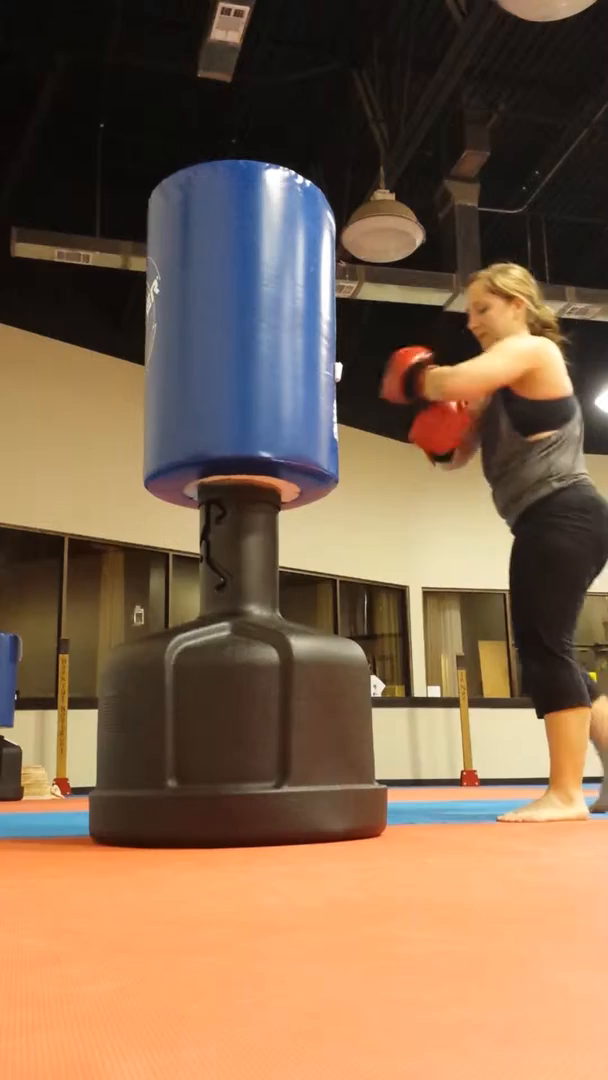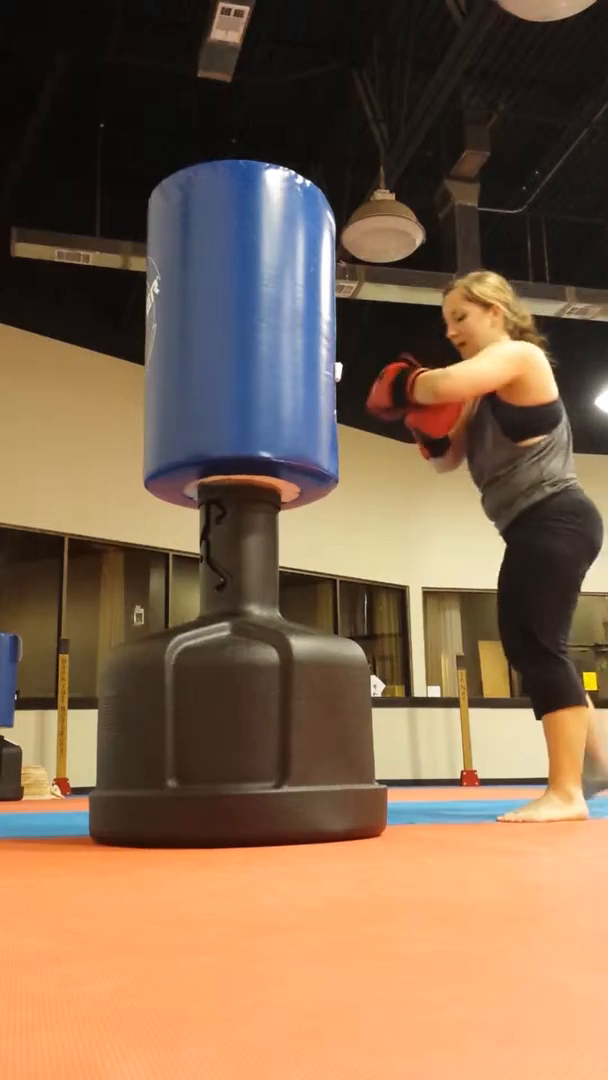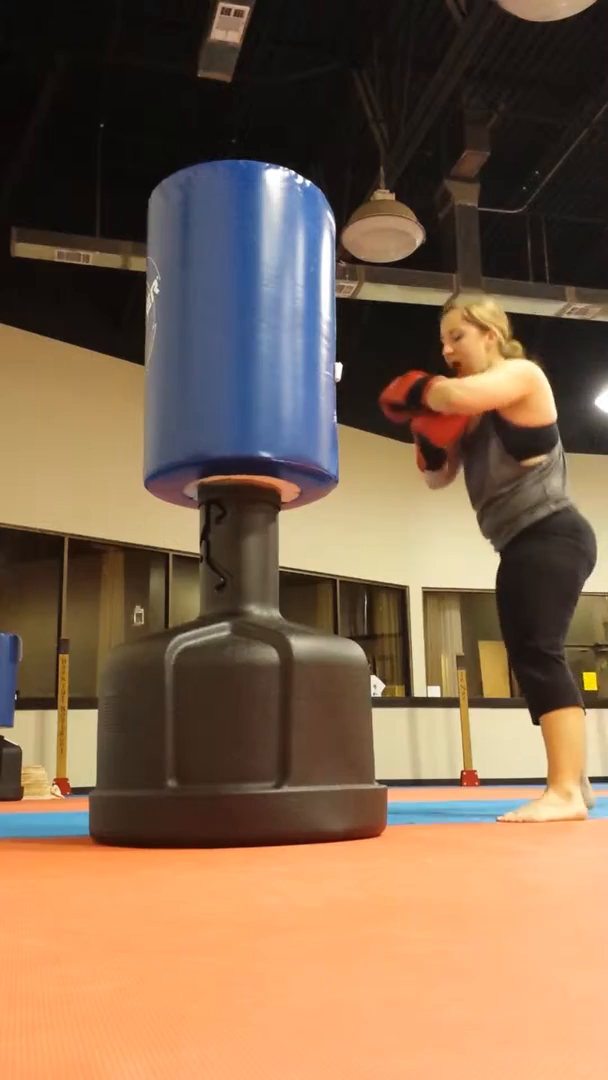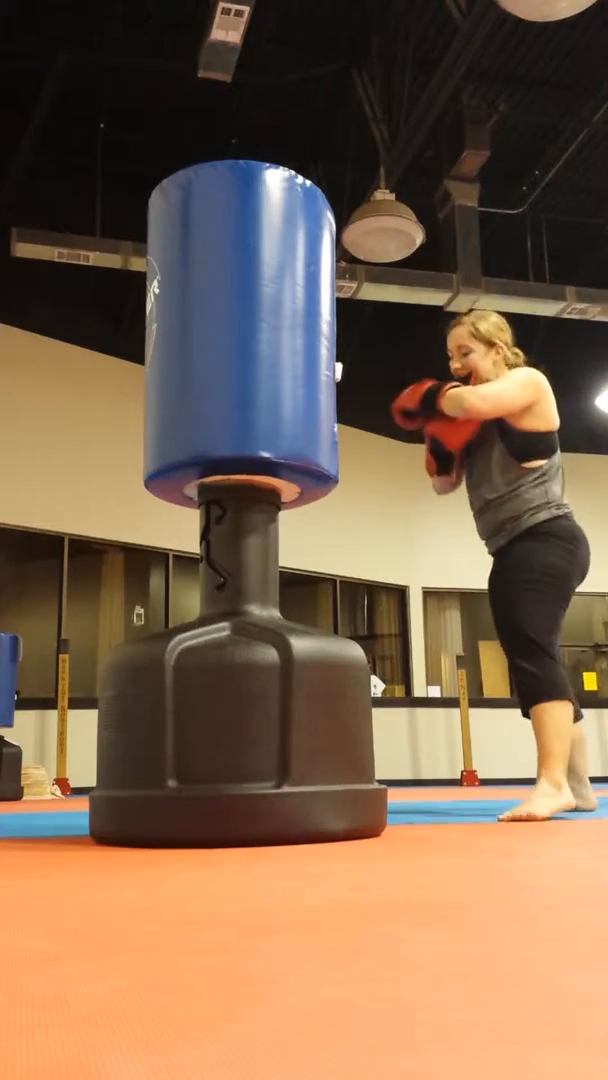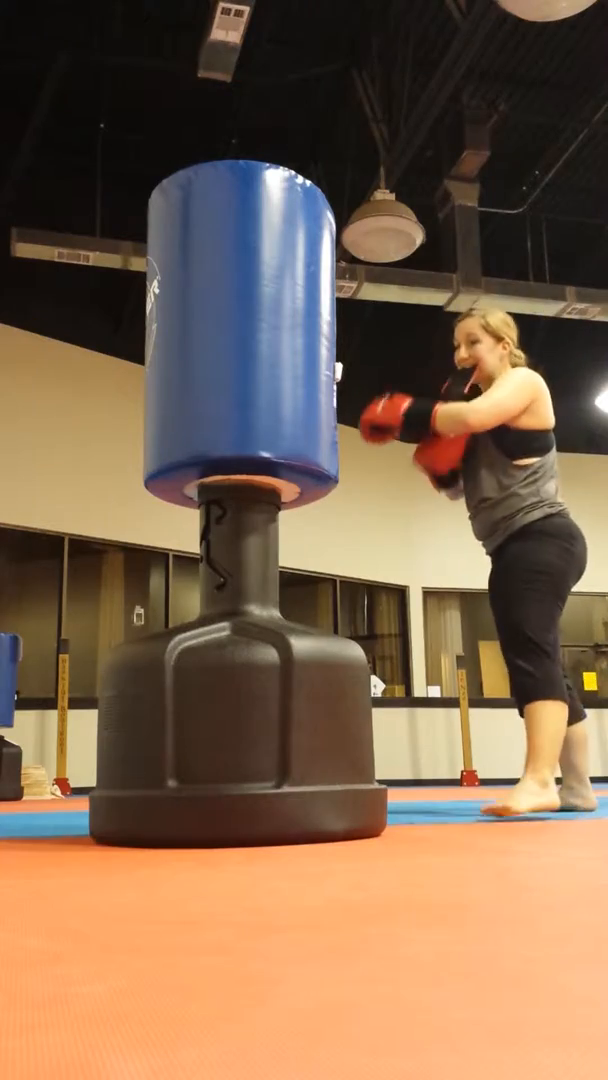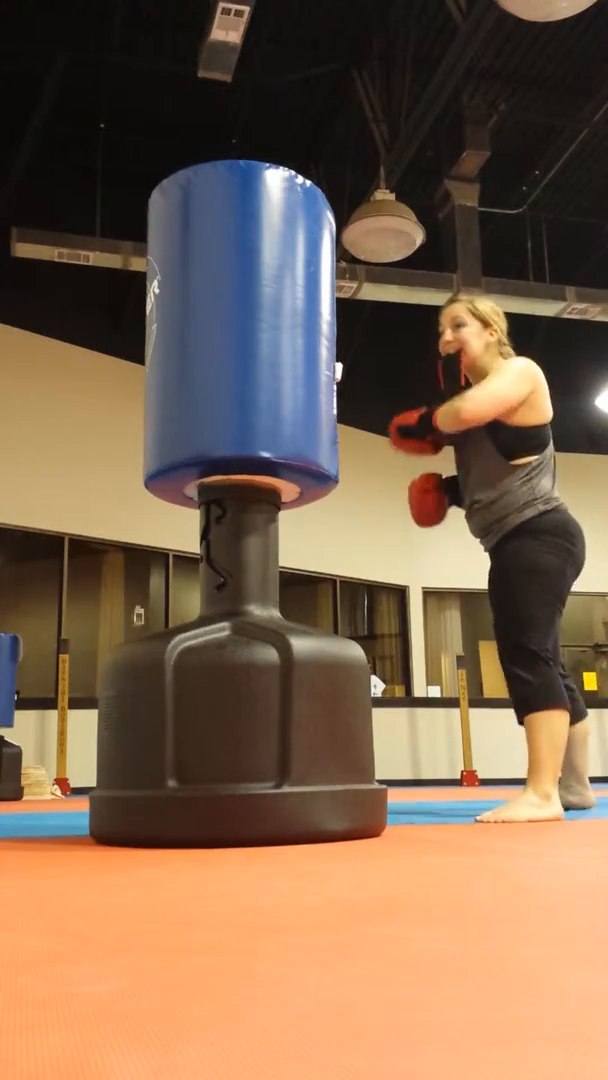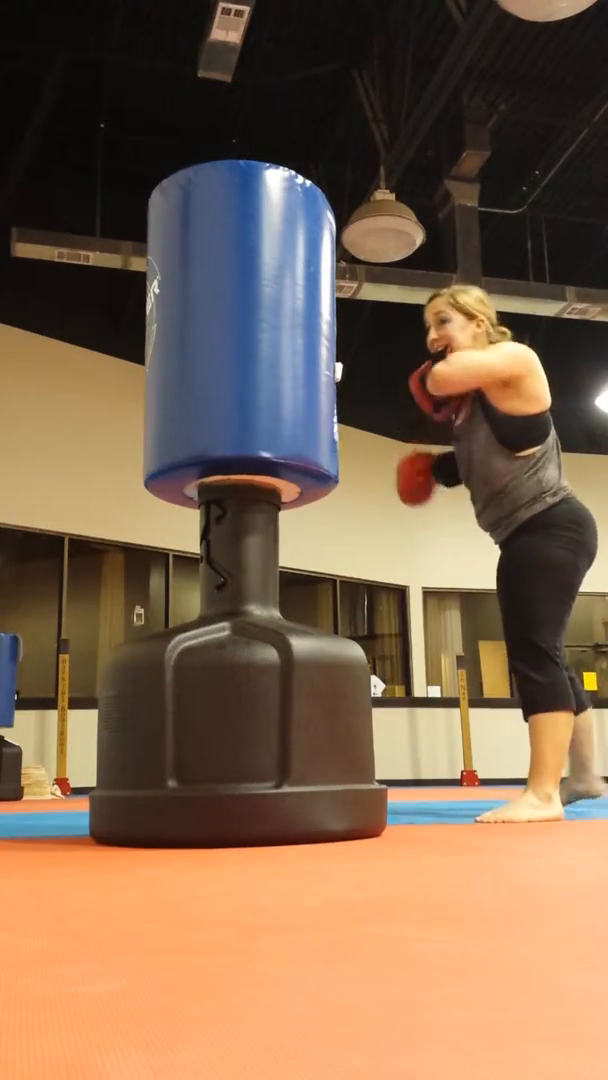
dt=0.2s
person 1, frame 1
left shoulder: (530, 349)
right shoulder: (501, 378)
left elbow: (453, 383)
right elbow: (461, 451)
left wrist: (414, 376)
left hip: (562, 520)
right hip: (560, 524)
left knee: (543, 649)
right knee: (548, 650)
person 1, frame 2
left shoulder: (517, 355)
right shoulder: (485, 390)
left elbow: (445, 385)
right elbow: (448, 459)
left wrist: (399, 386)
right wrist: (428, 425)
left hip: (552, 523)
right hip: (538, 530)
left knee: (539, 648)
right knee: (528, 646)
person 1, frame 3
left shoulder: (520, 376)
right shoulder: (475, 413)
left elbow: (458, 395)
right elbow: (438, 477)
left wrist: (419, 391)
right wrist: (429, 431)
left hip: (550, 538)
right hip: (523, 546)
left knee: (537, 652)
right knee: (532, 656)
left ankle: (563, 791)
right ankle: (577, 781)
person 1, frame 4
left shoulder: (527, 382)
right shoulder: (478, 421)
left elbow: (471, 401)
right elbow: (444, 484)
left wrist: (433, 397)
left hip: (546, 543)
right hip: (514, 550)
left knee: (530, 648)
right knee: (533, 654)
left ankle: (553, 783)
right ankle: (577, 784)
person 1, frame 5
left shoulder: (524, 382)
right shoulder: (478, 421)
left elbow: (470, 416)
right elbow: (451, 483)
left wrist: (407, 415)
right wrist: (438, 459)
left hip: (542, 539)
right hip: (513, 548)
left knee: (529, 647)
right knee: (542, 661)
left ankle: (538, 780)
right ankle: (577, 786)
person 1, frame 6
left shoulder: (519, 371)
right shoulder: (475, 391)
left elbow: (469, 410)
left wrist: (422, 424)
right wrist: (448, 491)
left hip: (540, 537)
right hip: (513, 545)
left knee: (527, 653)
right knee: (542, 661)
left ankle: (542, 793)
right ankle: (577, 784)
person 1, frame 7
left shoulder: (514, 359)
right shoulder: (472, 394)
left elbow: (444, 376)
left wrist: (427, 385)
right wrist: (442, 469)
left hip: (550, 530)
right hip: (524, 538)
left knee: (534, 652)
right knee: (541, 655)
left ankle: (542, 793)
